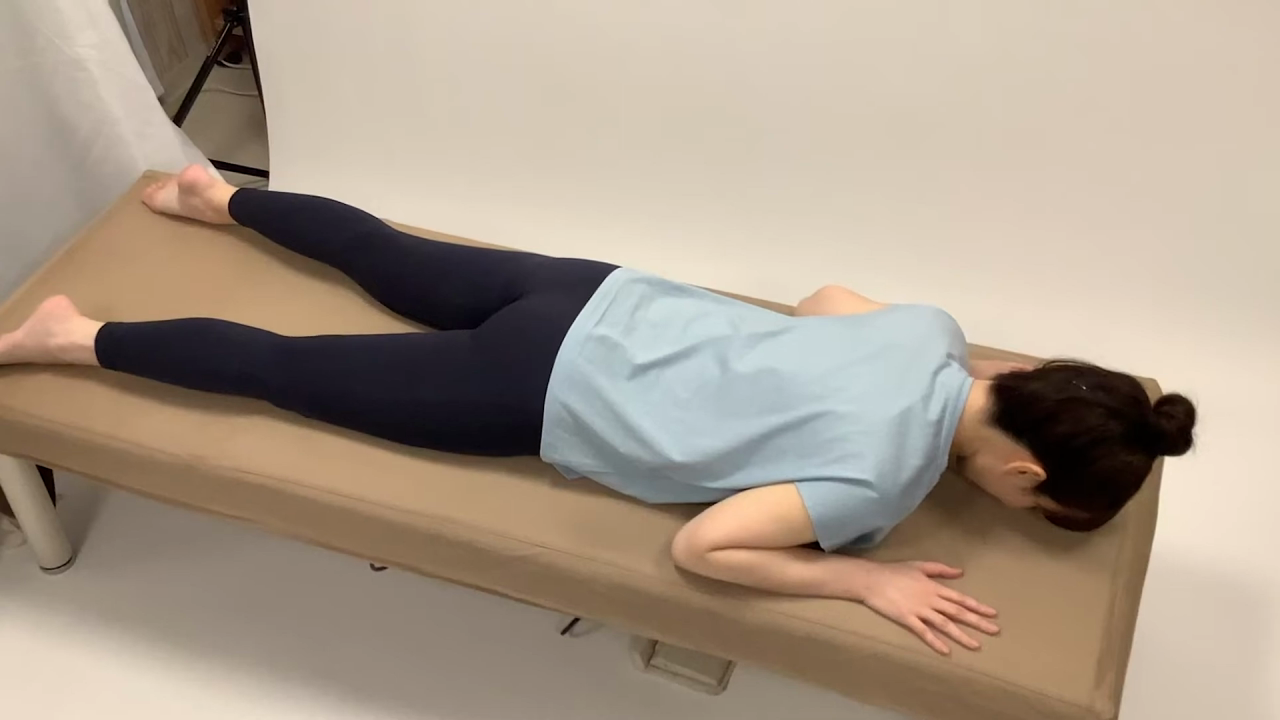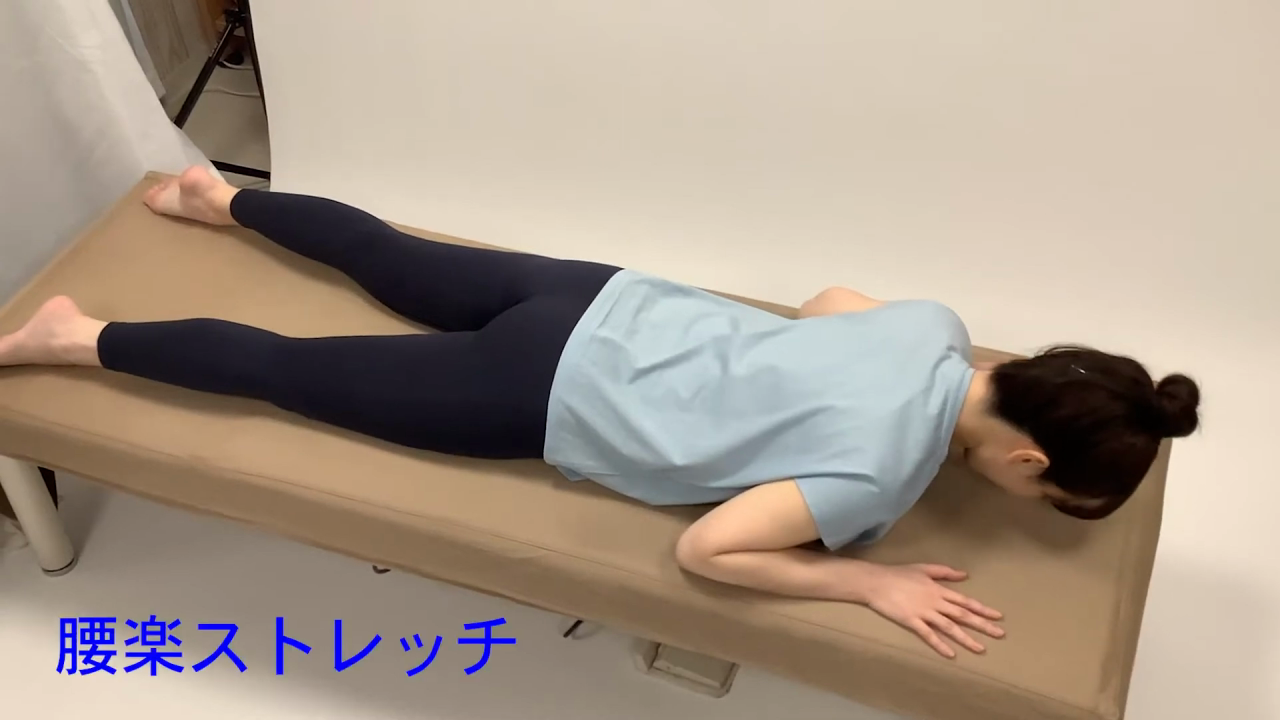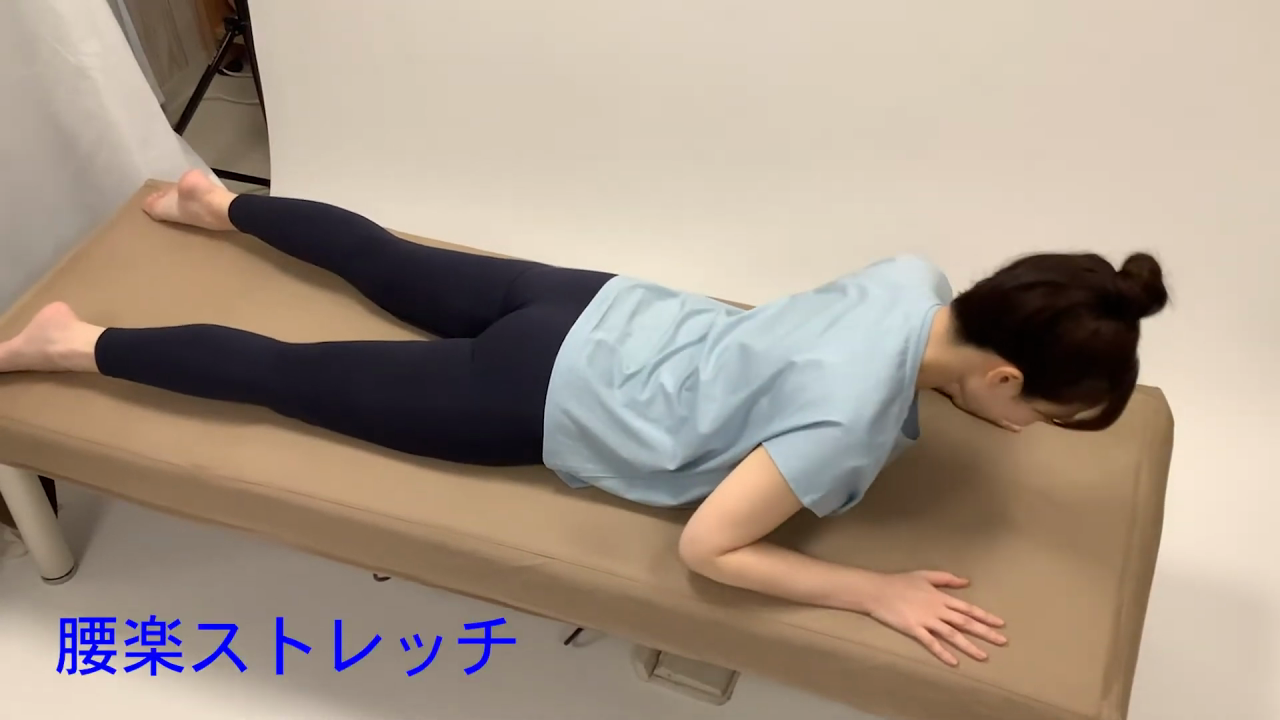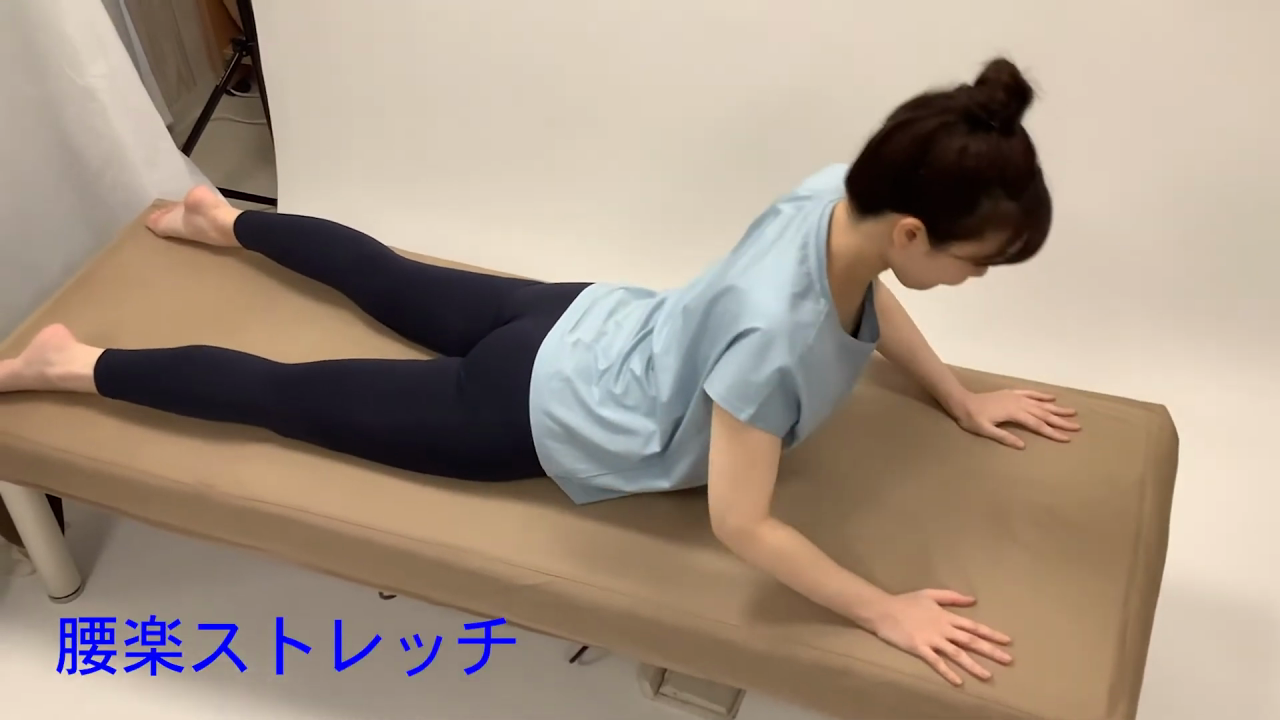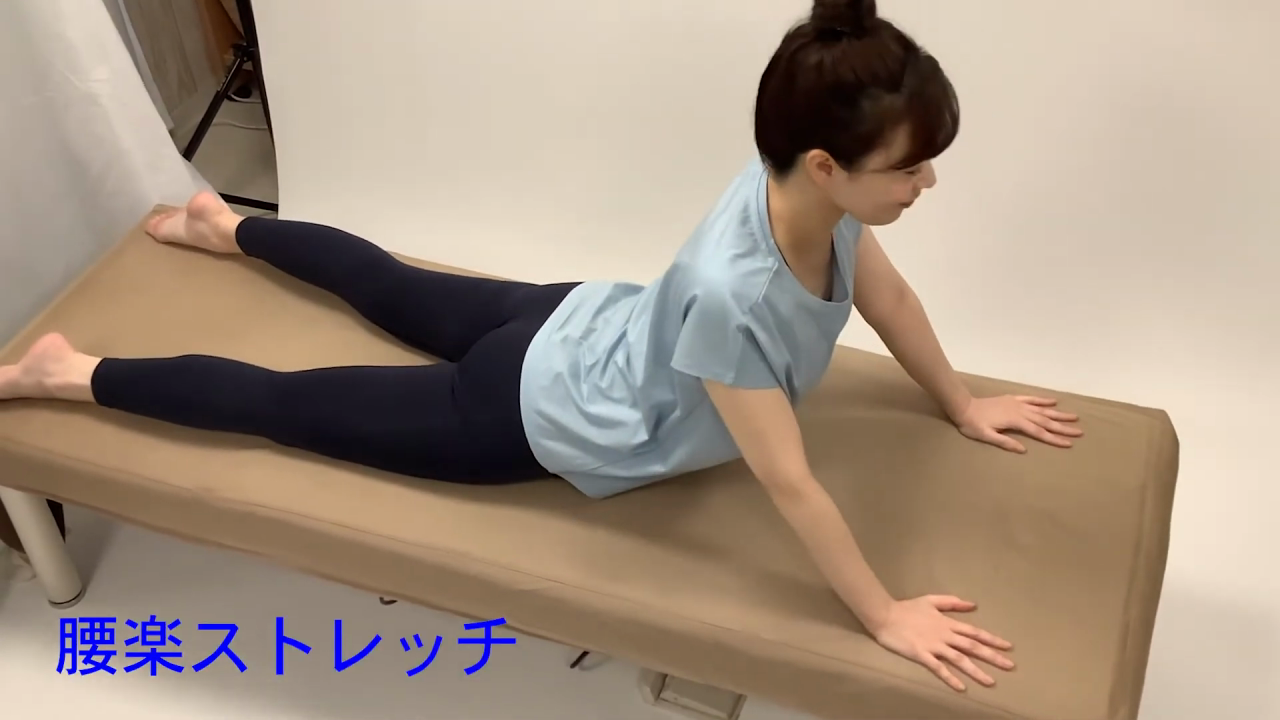
dt=1s
person 1, frame 1
left shoulder: (936, 335)
right shoulder: (885, 470)
right elbow: (699, 545)
right wrist: (866, 581)
left hip: (600, 303)
right hip: (548, 391)
left knee: (395, 266)
right knee: (290, 371)
left ankle: (218, 198)
person 1, frame 2
left shoulder: (938, 327)
right shoulder: (884, 466)
right elbow: (703, 547)
right wrist: (872, 585)
left hip: (604, 304)
right hip: (553, 394)
left knee: (393, 264)
right knee: (295, 370)
left ankle: (218, 198)
person 1, frame 3
left shoulder: (920, 282)
right shoulder: (848, 422)
right elbow: (707, 550)
left wrist: (958, 392)
right wrist: (880, 596)
left hip: (601, 314)
right hip: (549, 403)
left knee: (392, 267)
right knee: (293, 376)
left ankle: (216, 204)
person 1, frame 4
left shoulder: (843, 194)
right shoulder: (776, 329)
left elbow: (869, 304)
right elbow: (742, 524)
left wrist: (960, 400)
right wrist: (884, 611)
left hip: (588, 324)
right hip: (542, 410)
left knee: (390, 281)
right knee: (289, 395)
left ankle: (222, 220)
person 1, frame 5
left shoulder: (815, 190)
right shoulder: (730, 290)
left elbow: (887, 296)
right elbow: (789, 487)
left wrist: (964, 405)
right wrist: (886, 617)
left hip: (580, 323)
right hip: (536, 410)
left knee: (392, 289)
right knee: (286, 405)
left ankle: (223, 226)
